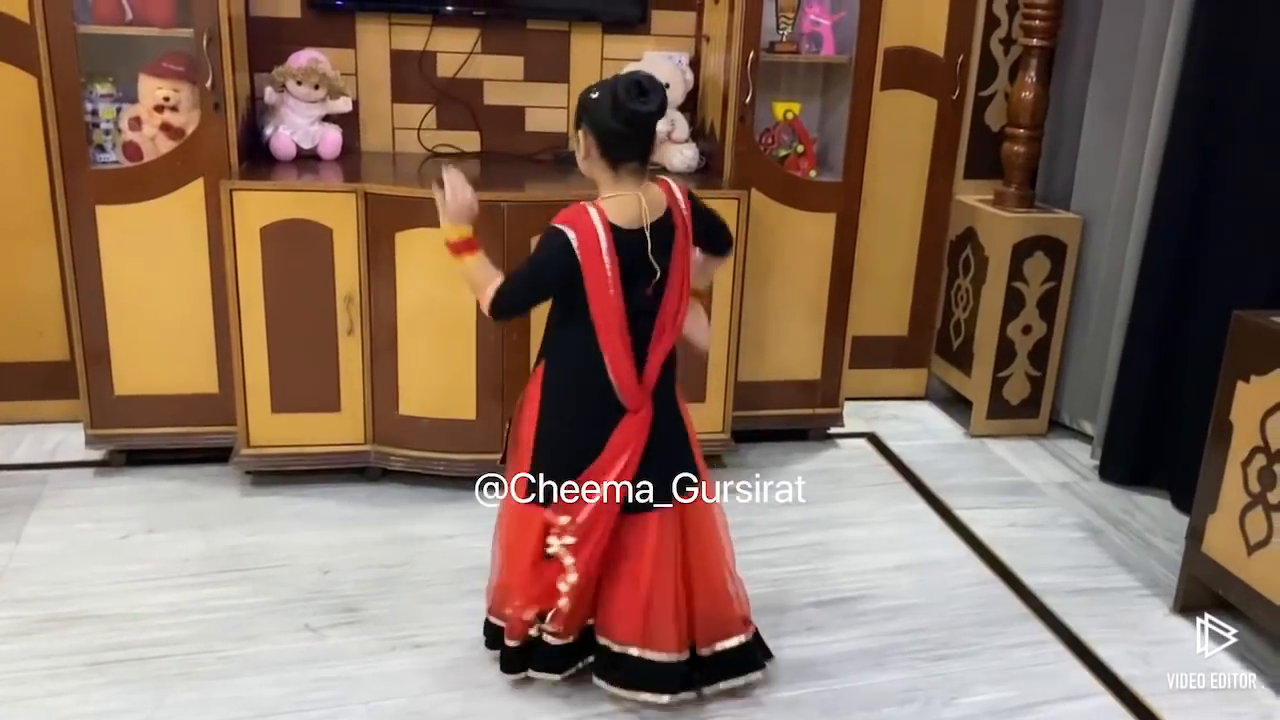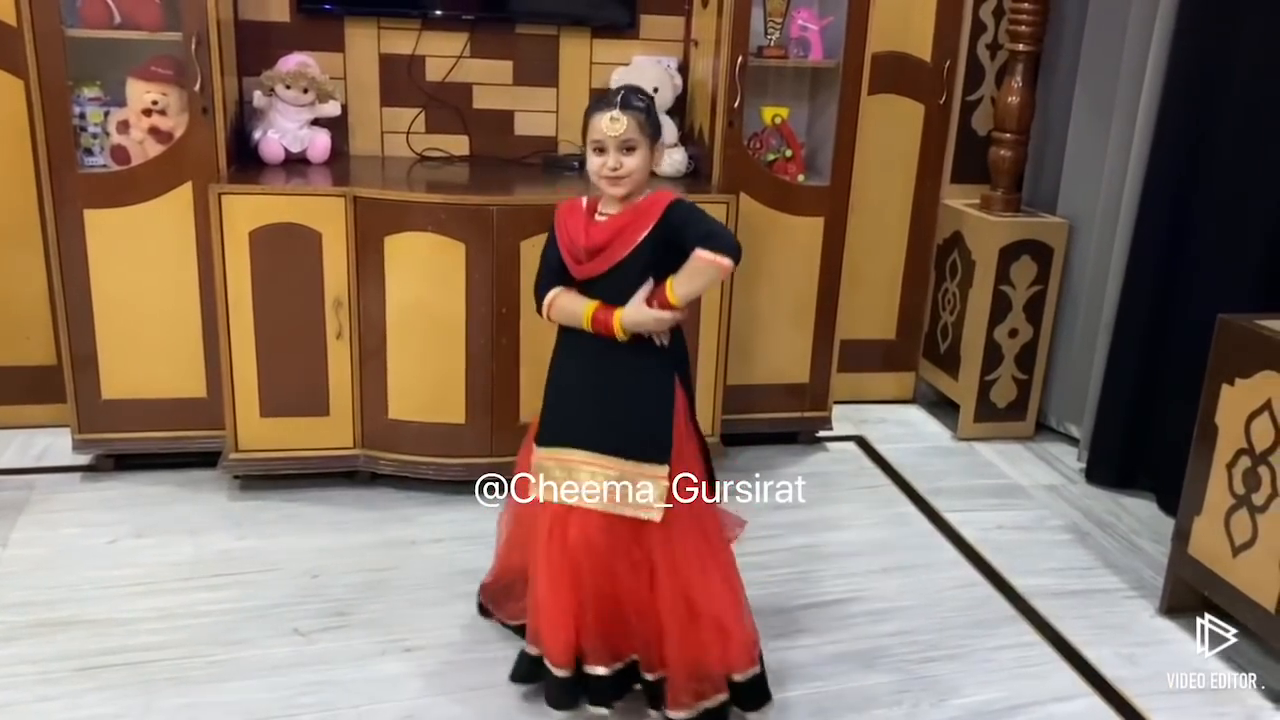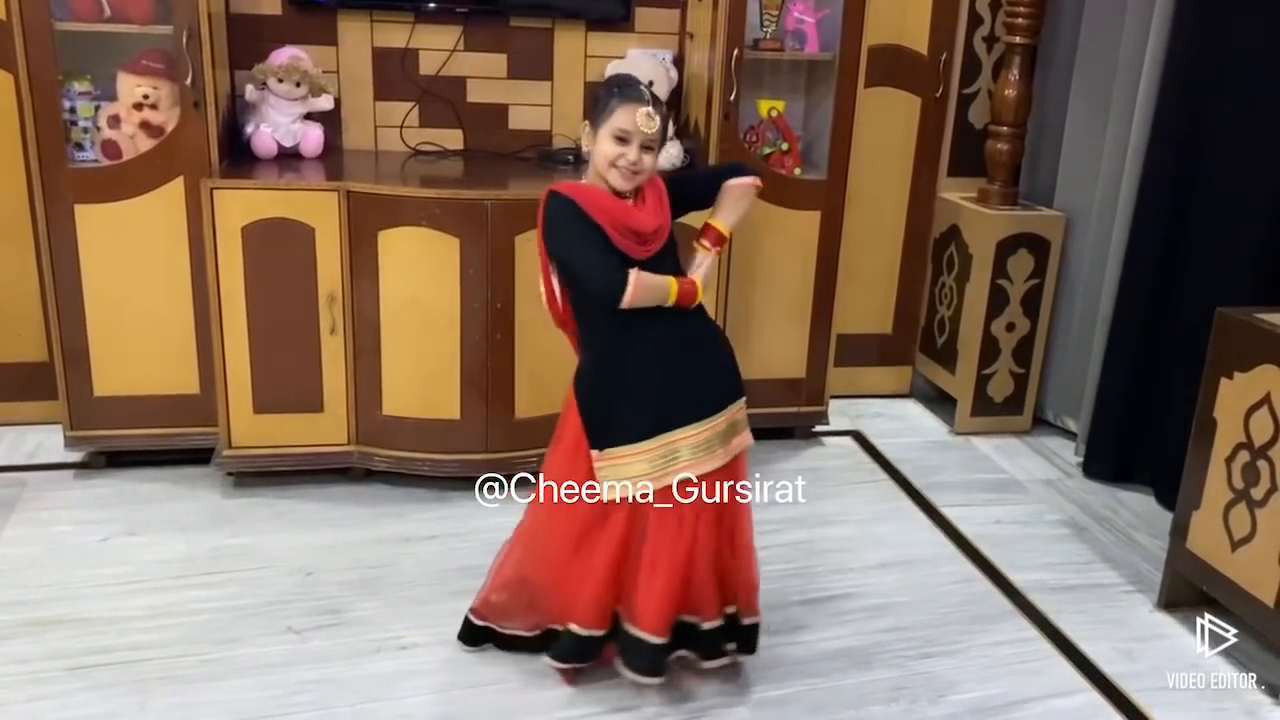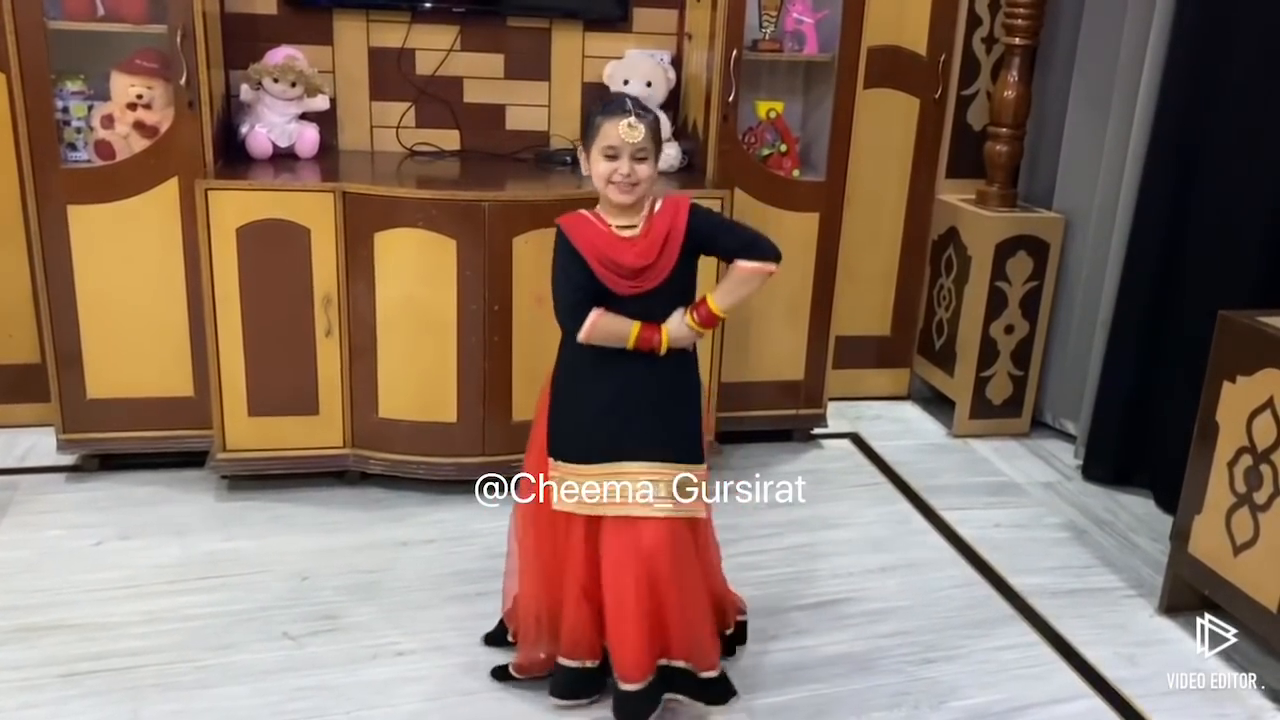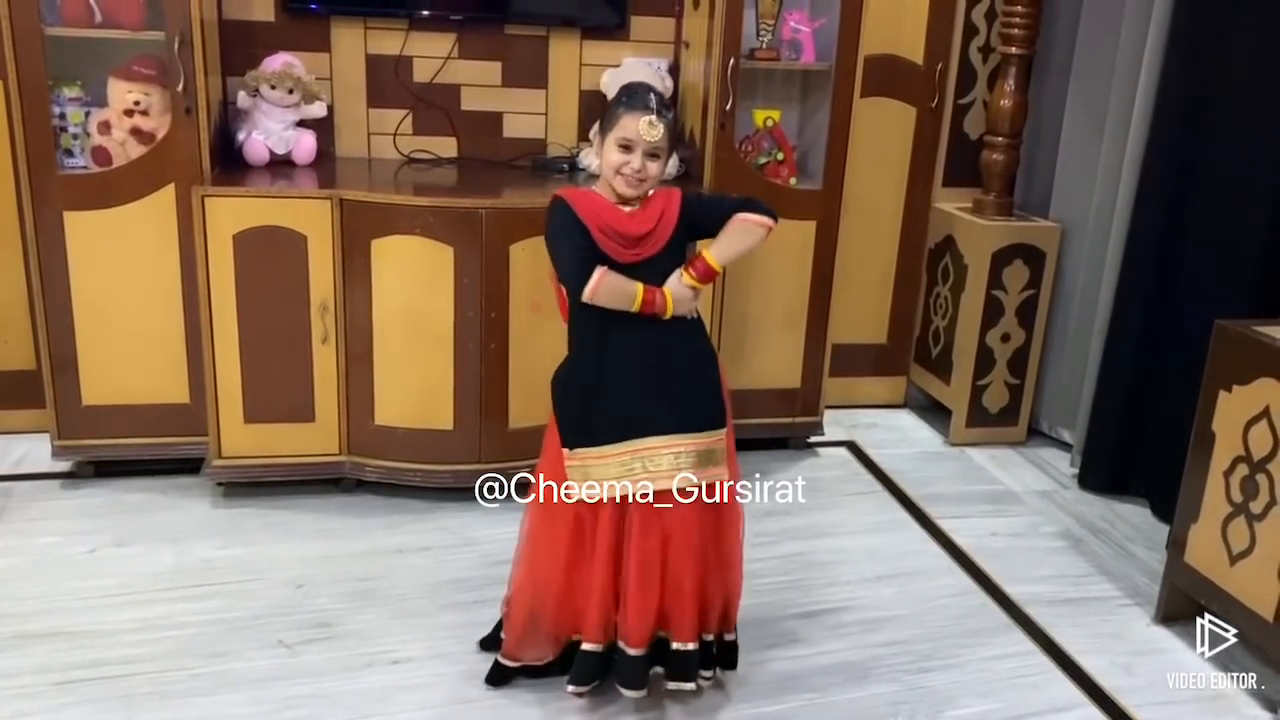
dt=1s
person 1, frame 1
left shoulder: (573, 235)
right shoulder: (678, 205)
left elbow: (502, 303)
right elbow: (717, 246)
left wrist: (460, 232)
left hip: (575, 409)
right hip: (648, 403)
left knee: (565, 519)
right knee: (652, 523)
left ankle: (552, 634)
right ankle: (659, 647)
person 1, frame 2
left shoulder: (668, 216)
right shoulder: (570, 218)
left elbow: (721, 251)
right elbow: (549, 297)
left wrist: (661, 305)
right wrist: (617, 320)
left hip: (645, 398)
right hip: (576, 395)
left knee: (656, 536)
right knee: (566, 524)
right ankle: (577, 648)
person 1, frame 3
left shoulder: (663, 193)
right shoulder: (565, 205)
left elbow: (742, 179)
right elbow: (613, 286)
left wrist: (708, 246)
right wrist: (686, 288)
left hip: (690, 375)
right hip: (615, 384)
left knee: (692, 507)
right knee: (599, 513)
left ankle: (673, 624)
right ankle: (585, 622)
person 1, frame 4
left shoulder: (682, 219)
right shoulder: (573, 233)
left elbow: (762, 255)
right elbow: (577, 320)
left wrist: (700, 318)
right wrist: (658, 336)
left hip: (662, 414)
right hip: (584, 415)
left knee: (656, 546)
right knee: (575, 540)
left ankle: (654, 665)
right ankle: (575, 650)
person 1, frame 5
left shoulder: (676, 207)
right shoulder: (568, 210)
left elbow: (759, 215)
right elbow: (585, 281)
left wrist: (695, 275)
right wrist: (662, 301)
left hip: (679, 396)
right hip: (597, 398)
left knee: (674, 525)
right knee: (588, 524)
left ankle: (659, 645)
right ankle: (584, 642)
